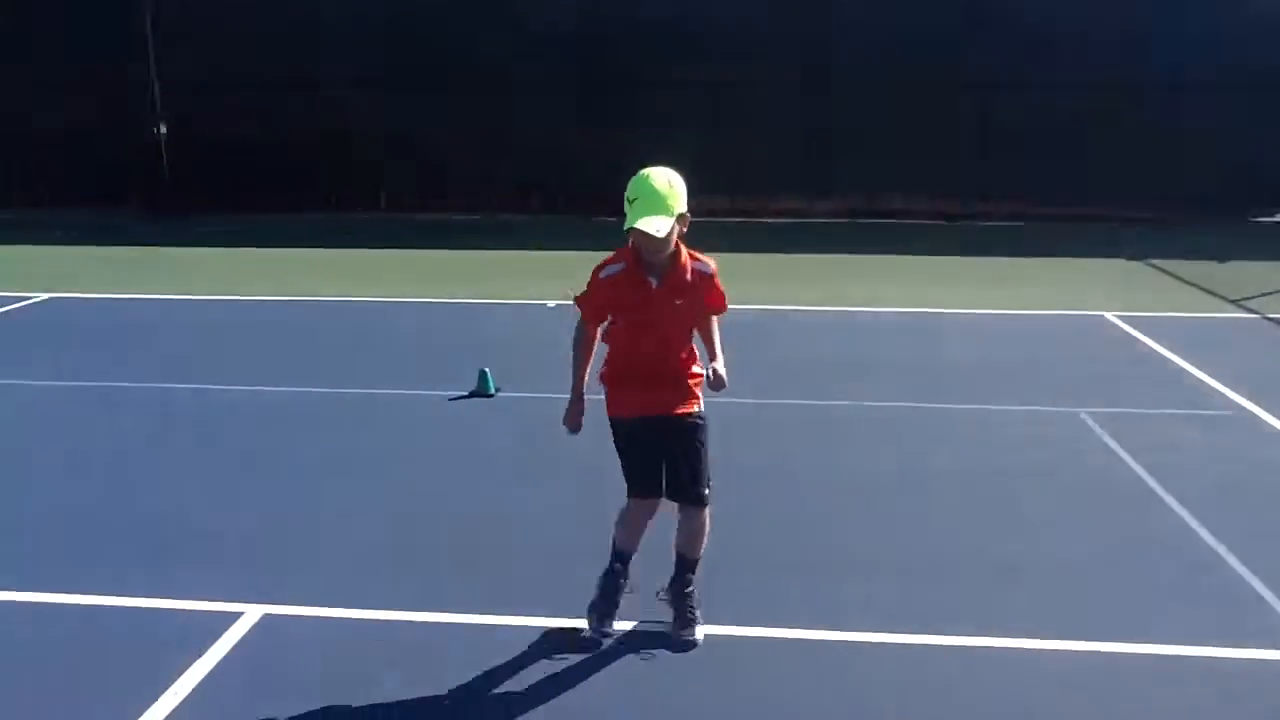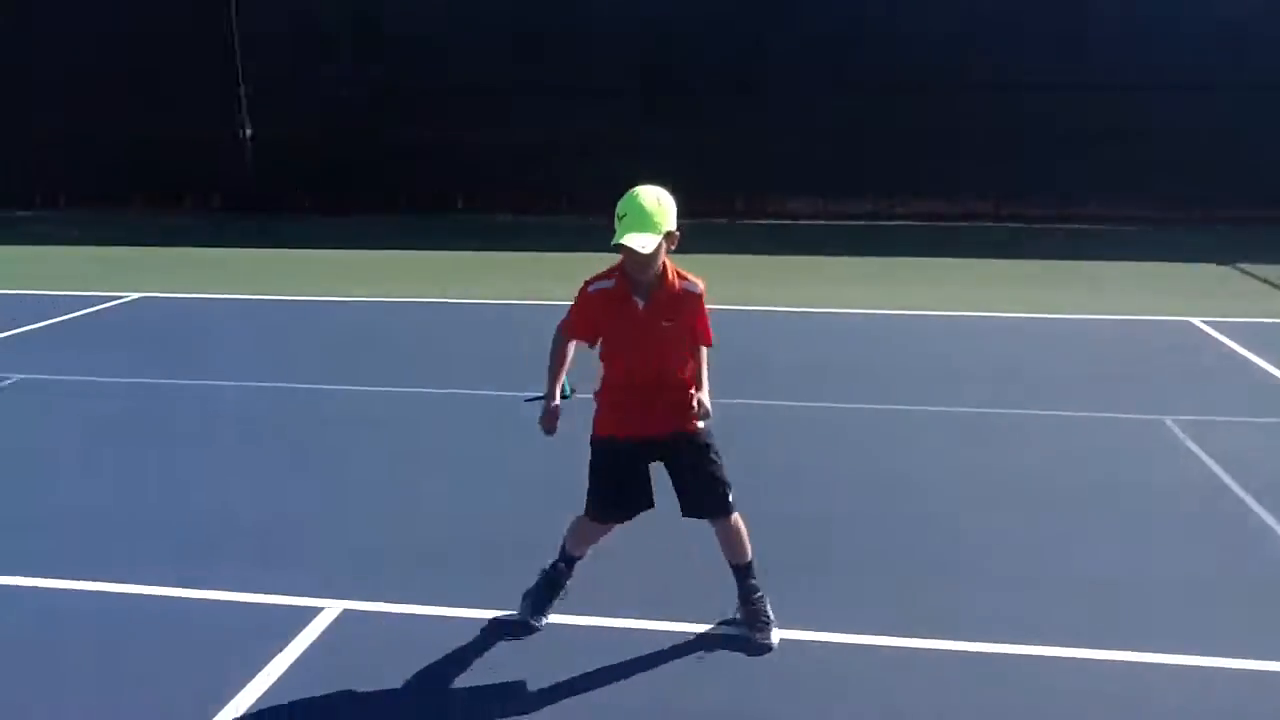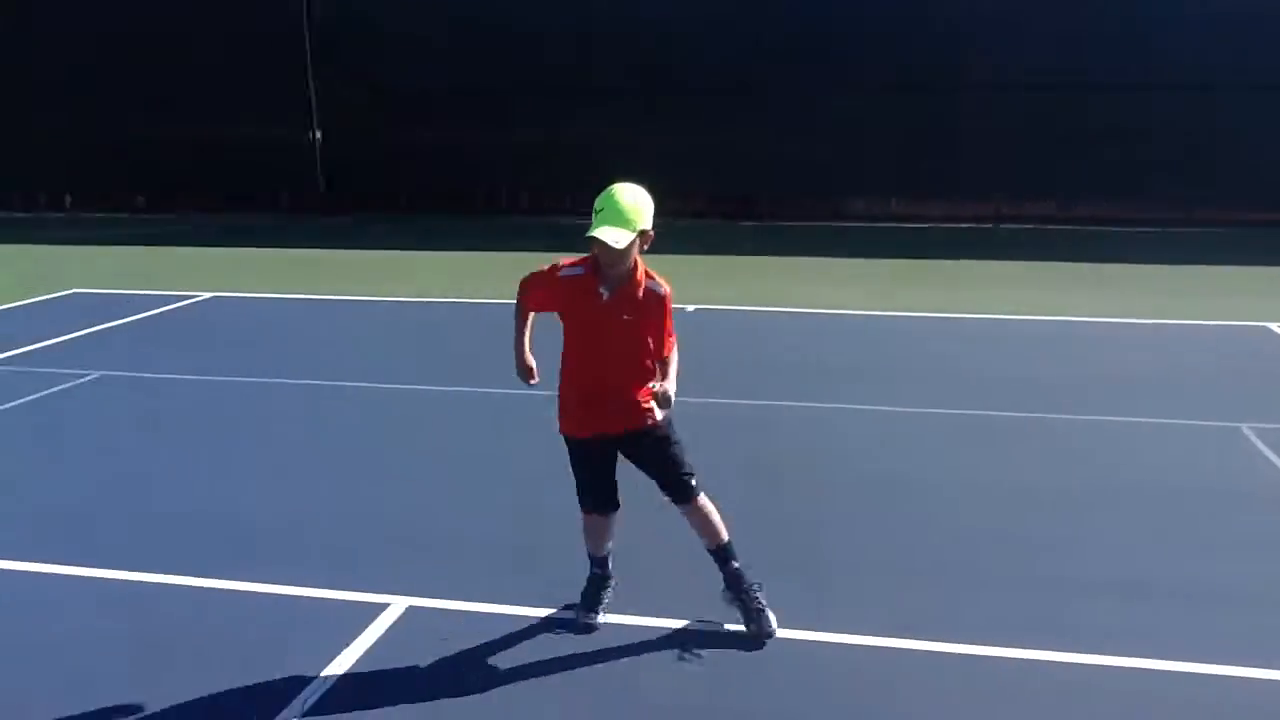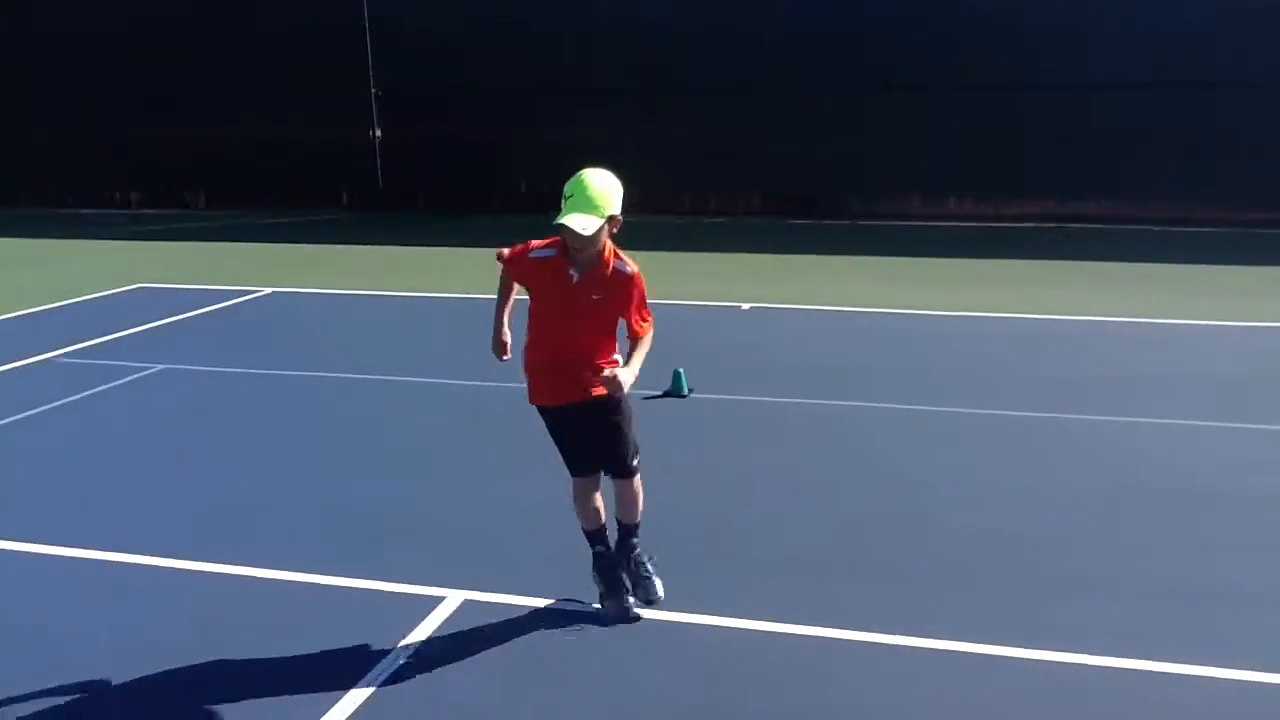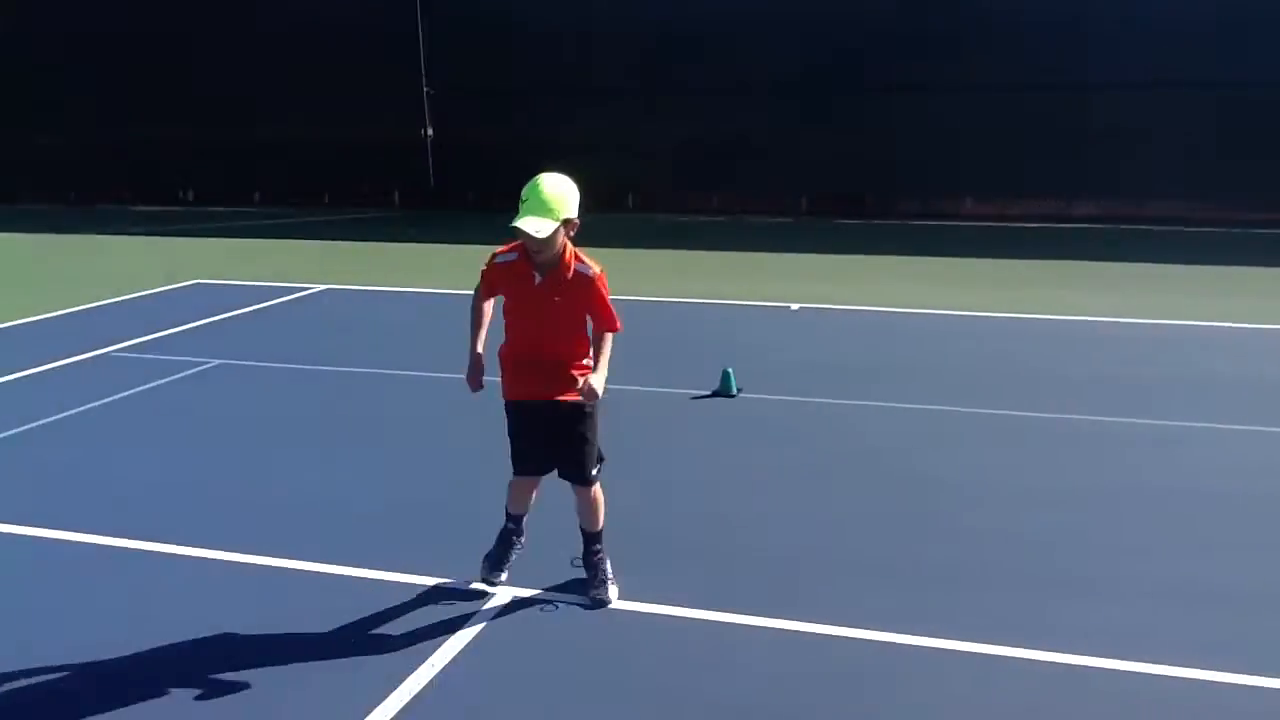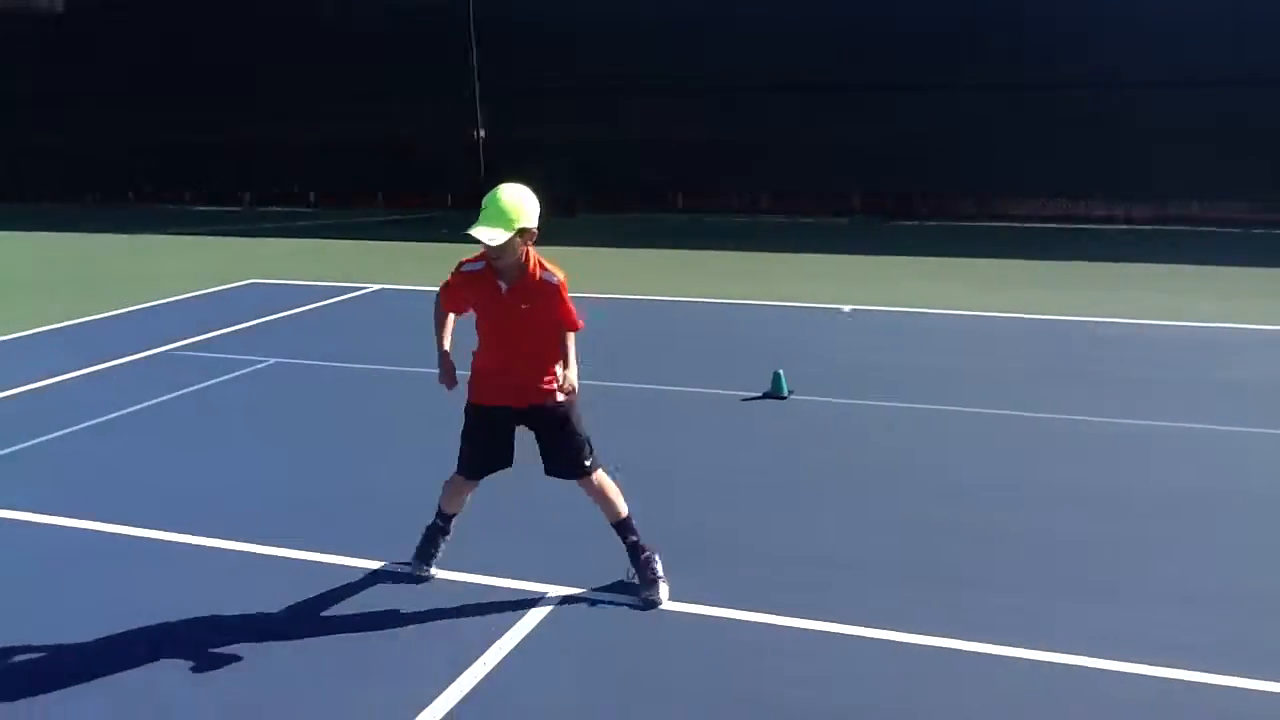
dt=0.1s
person 1, frame 1
left shoulder: (703, 273)
right shoulder: (610, 276)
right elbow: (588, 328)
left wrist: (716, 359)
right wrist: (576, 396)
left hip: (682, 398)
right hip: (629, 401)
left knee: (694, 501)
right knee: (644, 501)
left ankle: (682, 588)
right ankle: (614, 579)
person 1, frame 2
left shoulder: (687, 293)
right shoulder: (598, 291)
right elbow: (567, 335)
left wrist: (702, 391)
right wrist: (552, 395)
left hip: (678, 418)
right hip: (618, 420)
left knee: (721, 510)
right knee: (601, 517)
left ankle: (750, 592)
right ankle: (556, 576)
person 1, frame 3
left shoulder: (655, 293)
right shoulder: (567, 278)
left elbow: (666, 346)
right elbow: (526, 293)
left wrist: (668, 381)
right wrist: (522, 349)
left hip: (641, 410)
right hip: (584, 415)
left knee: (689, 497)
right knee: (597, 512)
left ankle: (736, 581)
right ankle: (599, 579)
person 1, frame 4
left shoulder: (624, 274)
right shoulder: (537, 258)
left elbow: (640, 329)
right elbow: (506, 264)
left wrist: (628, 369)
right wrist: (500, 325)
left hip: (602, 384)
right hip: (551, 387)
left knee: (625, 474)
right knee: (586, 479)
left ankle: (630, 552)
right ankle: (602, 556)
person 1, frame 5
left shoulder: (587, 275)
right shoulder: (504, 263)
left elbow: (606, 329)
right elbow: (485, 295)
left wrist: (599, 375)
right wrist: (476, 353)
left hip: (573, 387)
right hip: (524, 385)
left knee: (585, 481)
right knee: (527, 474)
left ankle: (594, 555)
right ankle: (511, 536)
person 1, frame 6
left shoulder: (549, 281)
right shoulder: (469, 273)
left elbow: (568, 329)
right elbow: (444, 304)
left wrist: (571, 370)
right wrist: (443, 354)
left hip: (544, 390)
right hip: (489, 390)
left knee: (586, 472)
right knee: (466, 475)
left ankle: (637, 550)
right ankle: (438, 532)
